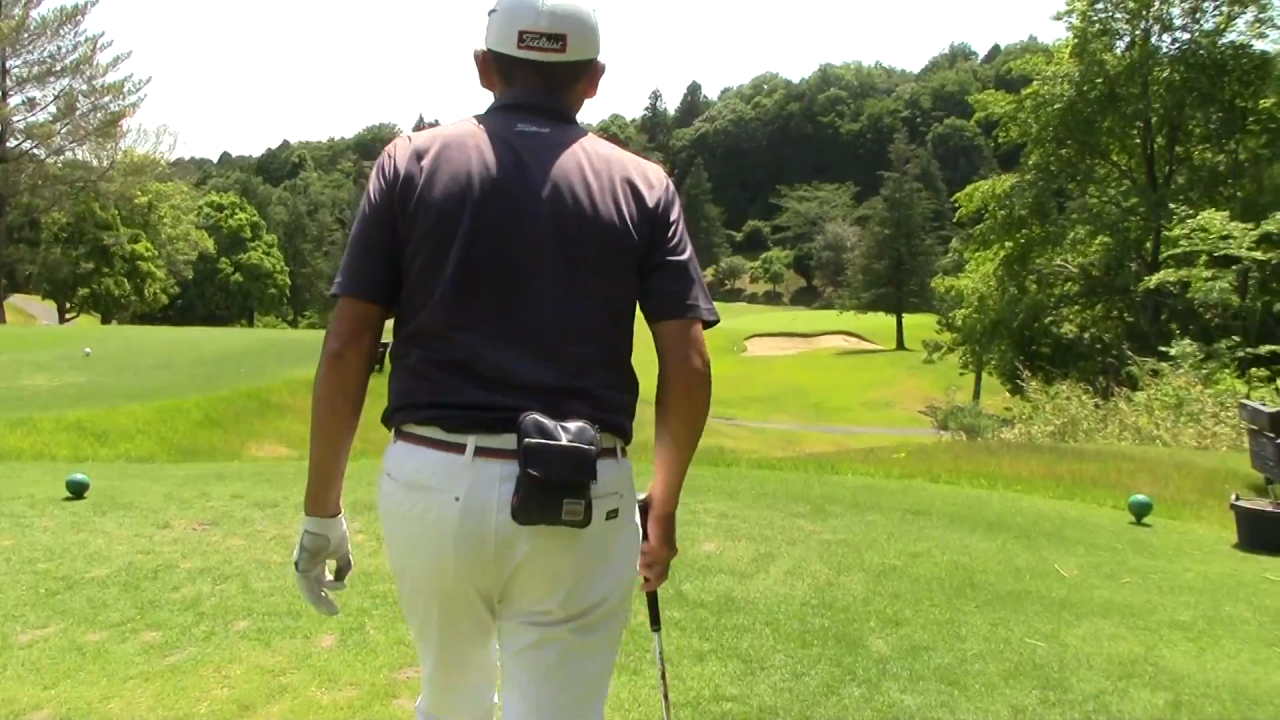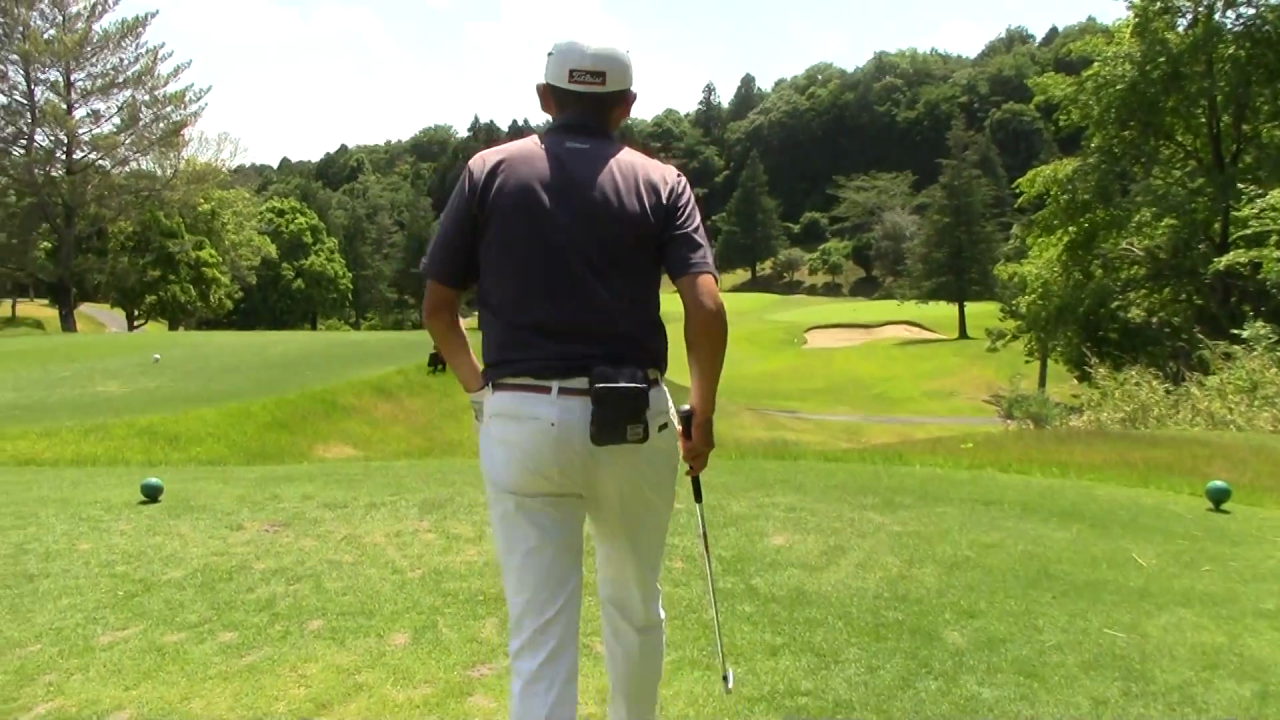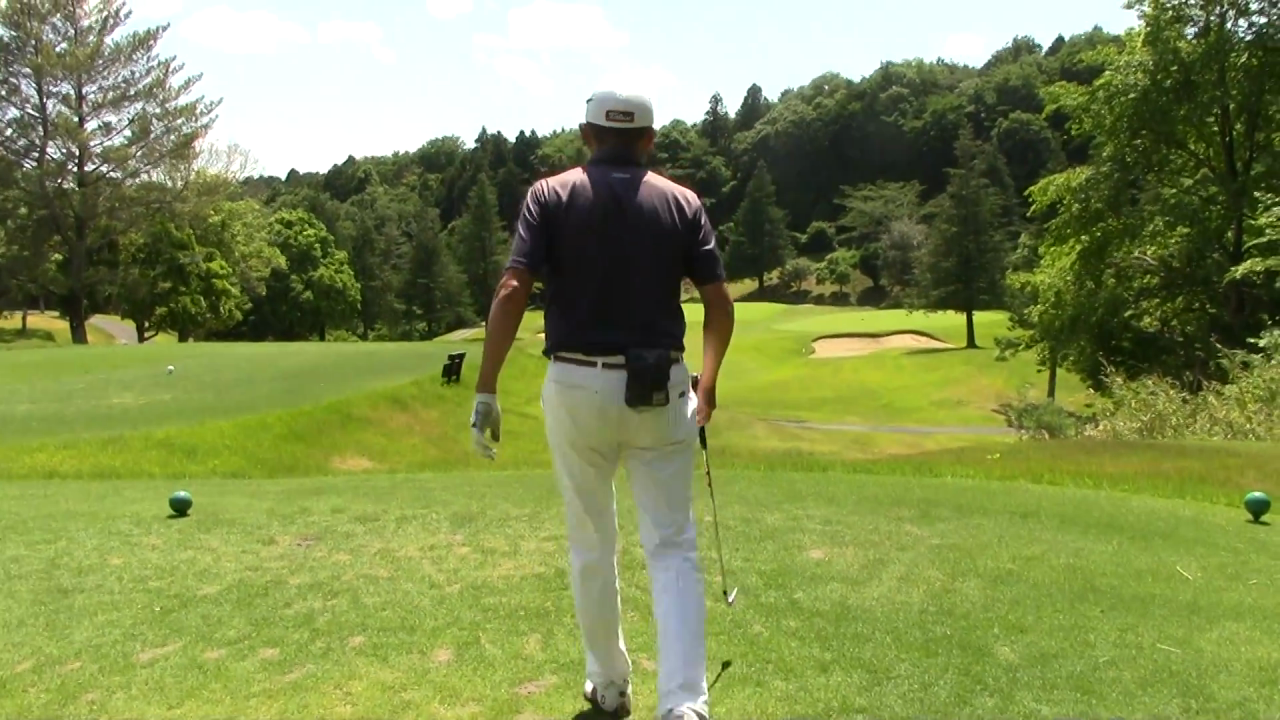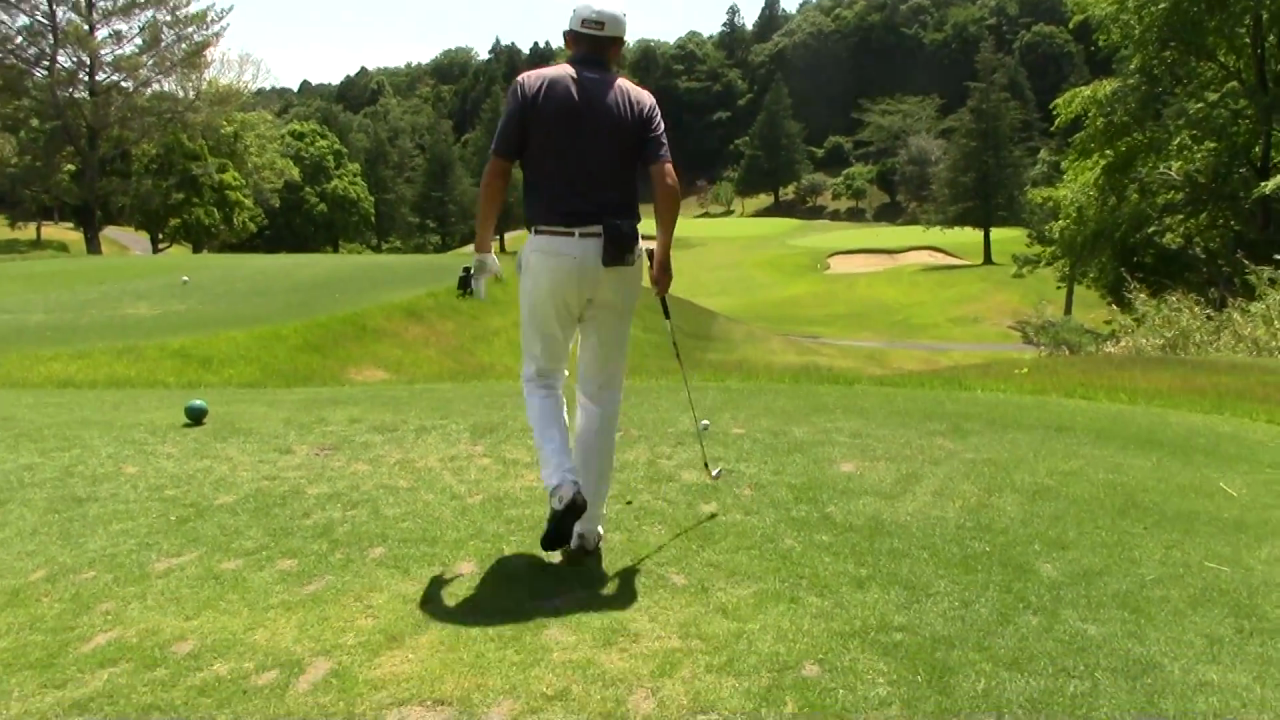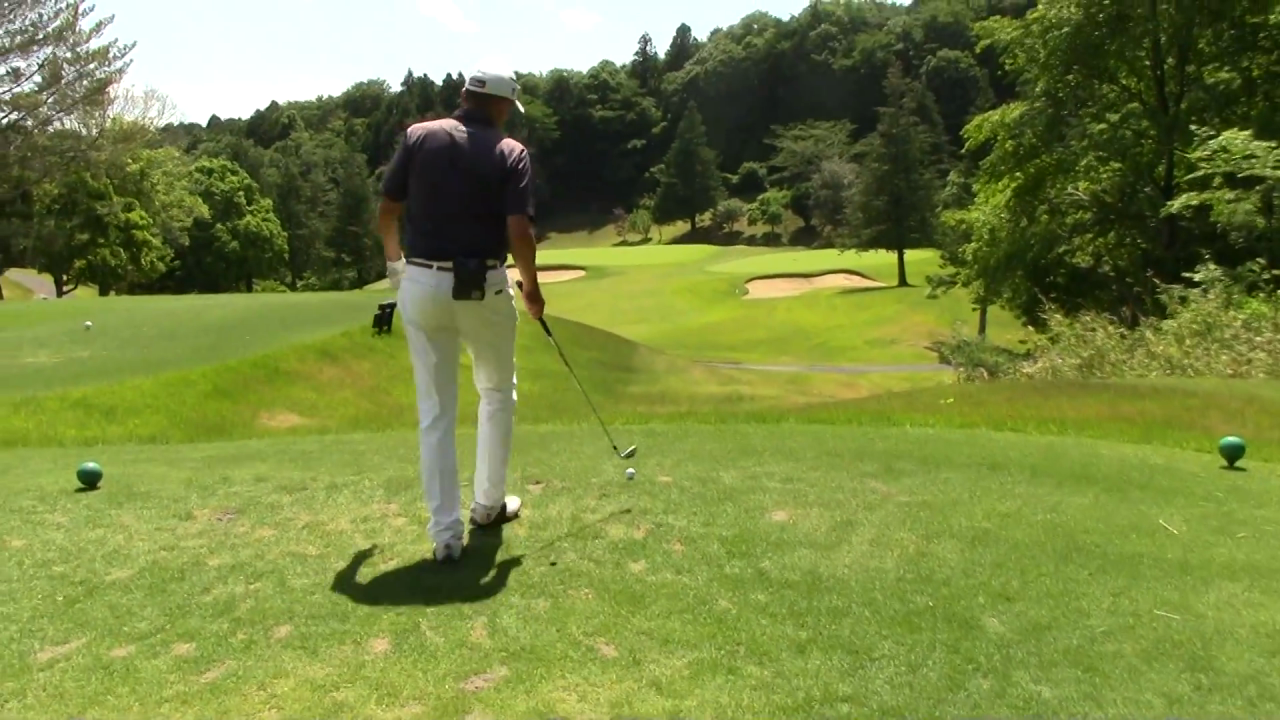
dt=0.7s
person 1, frame 1
left shoulder: (411, 162)
right shoulder: (640, 184)
left elbow: (346, 344)
right elbow: (688, 365)
left wrist: (321, 507)
right wrist: (664, 505)
left hip: (430, 484)
right hip: (579, 500)
person 1, frame 2
left shoulder: (488, 171)
right shoulder: (660, 182)
left elbow: (437, 306)
right elbow: (705, 306)
left wrist: (478, 383)
right wrist: (703, 413)
left hip: (523, 421)
right hip: (633, 422)
left knee: (539, 641)
right knee: (633, 602)
person 1, frame 3
left shoulder: (551, 194)
right shoulder: (681, 201)
left elbow: (512, 292)
right elbow: (720, 303)
left wrist: (486, 392)
right wrist: (707, 381)
left hip: (576, 388)
right hip: (658, 390)
left knee: (592, 542)
right knee: (672, 550)
person 1, frame 4
left shoulder: (531, 86)
right shoulder: (639, 100)
left elbow: (495, 174)
right elbow: (667, 184)
left wrist: (483, 247)
right wrist: (663, 255)
left hip: (550, 253)
right hip: (617, 257)
left knee: (541, 378)
right knee: (601, 392)
left ankle: (564, 486)
right ankle: (586, 524)
person 1, frame 5
left shoulder: (418, 136)
right shoulder: (511, 153)
left elbow: (386, 211)
right elbow: (518, 234)
left wrist: (394, 257)
right wrist: (531, 286)
left hip: (421, 283)
right hip: (484, 285)
left knee: (435, 414)
right knee: (498, 392)
left ankle: (447, 533)
right ankle: (490, 502)
